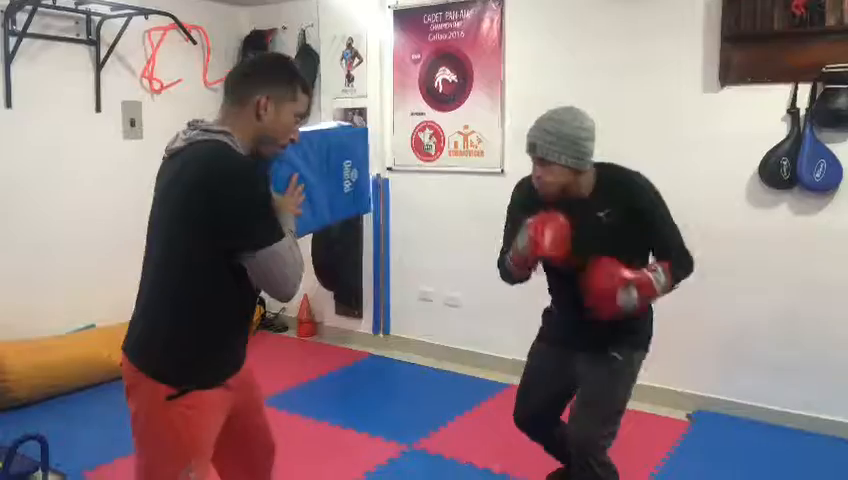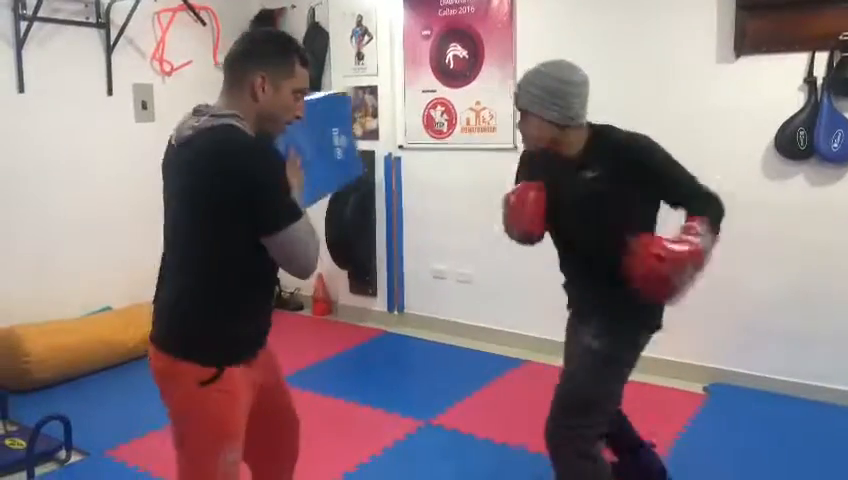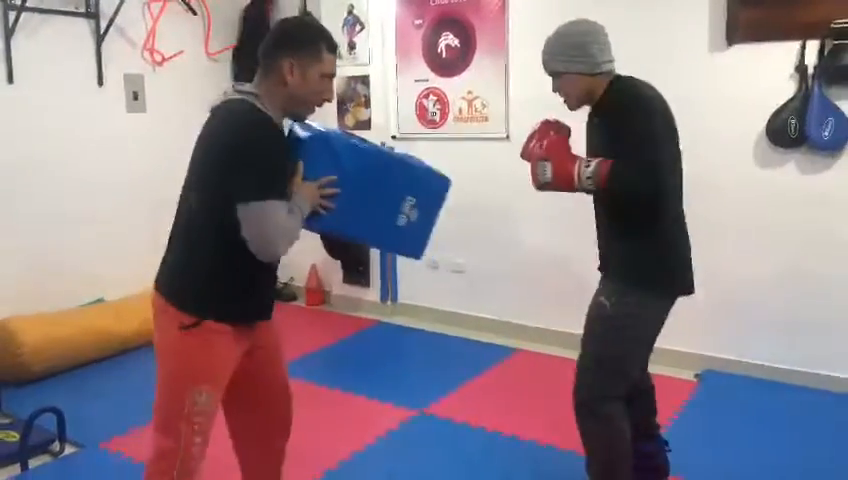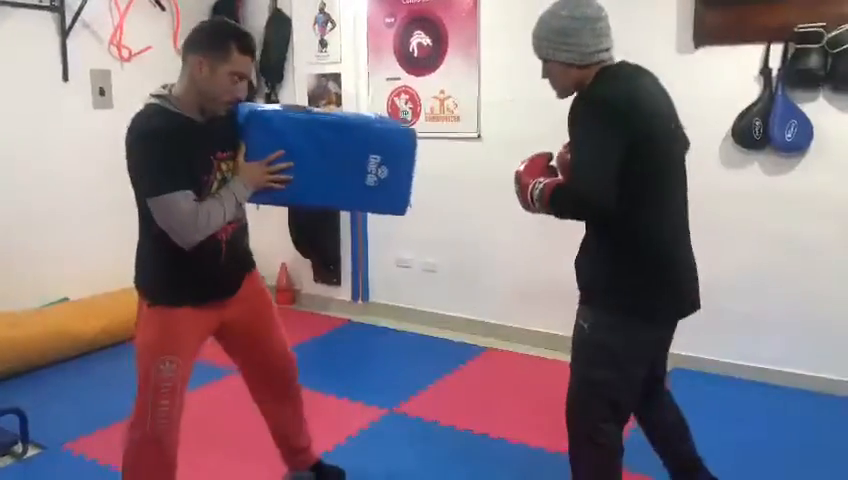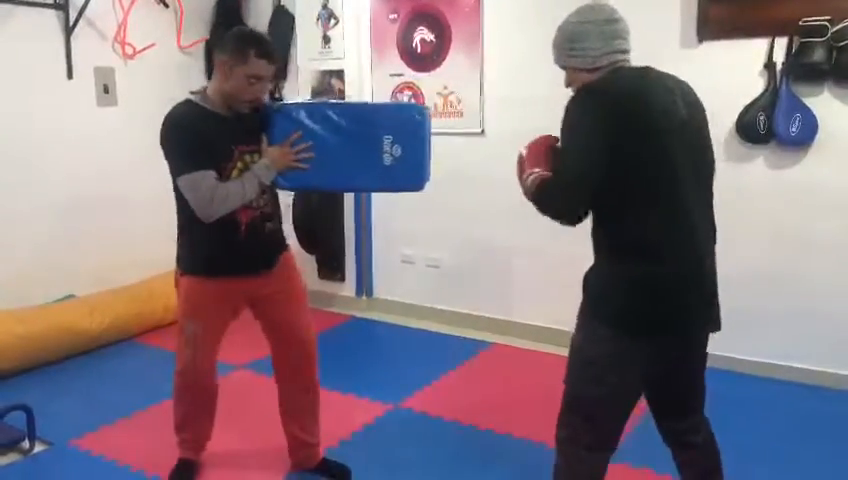
dt=0.7s
person 1, frame 1
left shoulder: (193, 155)
right shoulder: (234, 172)
right elbow: (284, 282)
left wrist: (271, 218)
right wrist: (284, 218)
left hip: (215, 362)
right hip: (174, 376)
person 1, frame 2
left shoulder: (196, 141)
right shoulder: (247, 155)
right elbow: (302, 259)
left wrist: (279, 191)
right wrist: (289, 193)
left hip: (241, 341)
right hip: (200, 355)
left knee: (278, 438)
person 1, frame 3
left shoulder: (252, 122)
right shoulder: (251, 131)
right elbow: (269, 242)
left wrist: (297, 200)
right wrist: (301, 201)
left hip: (244, 312)
right hip: (197, 314)
left knee: (271, 418)
person 1, frame 4
left shoulder: (227, 117)
right shoulder: (152, 131)
right elbow: (187, 228)
right wrist: (243, 184)
left hip: (237, 282)
right hip: (173, 297)
left knee: (278, 373)
right knee: (157, 418)
person 1, frame 5
left shoulder: (262, 115)
right shoulder: (183, 123)
left elbow: (300, 166)
right elbow: (208, 204)
right wrist: (269, 166)
left hip: (271, 260)
right hip: (207, 271)
left knee: (299, 355)
right knee: (194, 371)
person 2, frame 1
left shoulder: (631, 191)
right shoulder: (529, 194)
left elbow: (680, 260)
right elbow: (509, 271)
left wrist: (639, 286)
right wrist: (525, 250)
left hip: (619, 336)
right hip: (562, 328)
left knee: (586, 440)
right knee: (530, 415)
person 2, frame 2
left shoulder: (625, 152)
right shoulder: (537, 159)
left elbow: (708, 206)
right elbow: (529, 229)
left wrist: (687, 250)
right wrist: (519, 213)
left hip: (625, 305)
right hip: (588, 300)
left knee: (568, 429)
right knee: (590, 403)
person 2, frame 3
left shoulder: (635, 103)
right shoulder: (611, 106)
left elbow: (647, 181)
left wrist: (575, 171)
right wrist: (565, 159)
left hip: (644, 268)
right hip: (645, 263)
left knee: (597, 391)
right knee: (626, 371)
person 2, frame 4
left shoulder: (598, 101)
right shoulder: (640, 84)
left elbow: (590, 198)
left wrist: (538, 189)
left hip: (626, 284)
right hip: (667, 277)
left knee: (593, 412)
right knee: (648, 391)
person 2, frame 5
left shoulder: (596, 102)
right shoulder: (678, 92)
left elbow: (570, 203)
left wrist: (535, 178)
left hip: (629, 295)
right hip: (691, 290)
left knee: (583, 434)
right knee: (683, 415)
